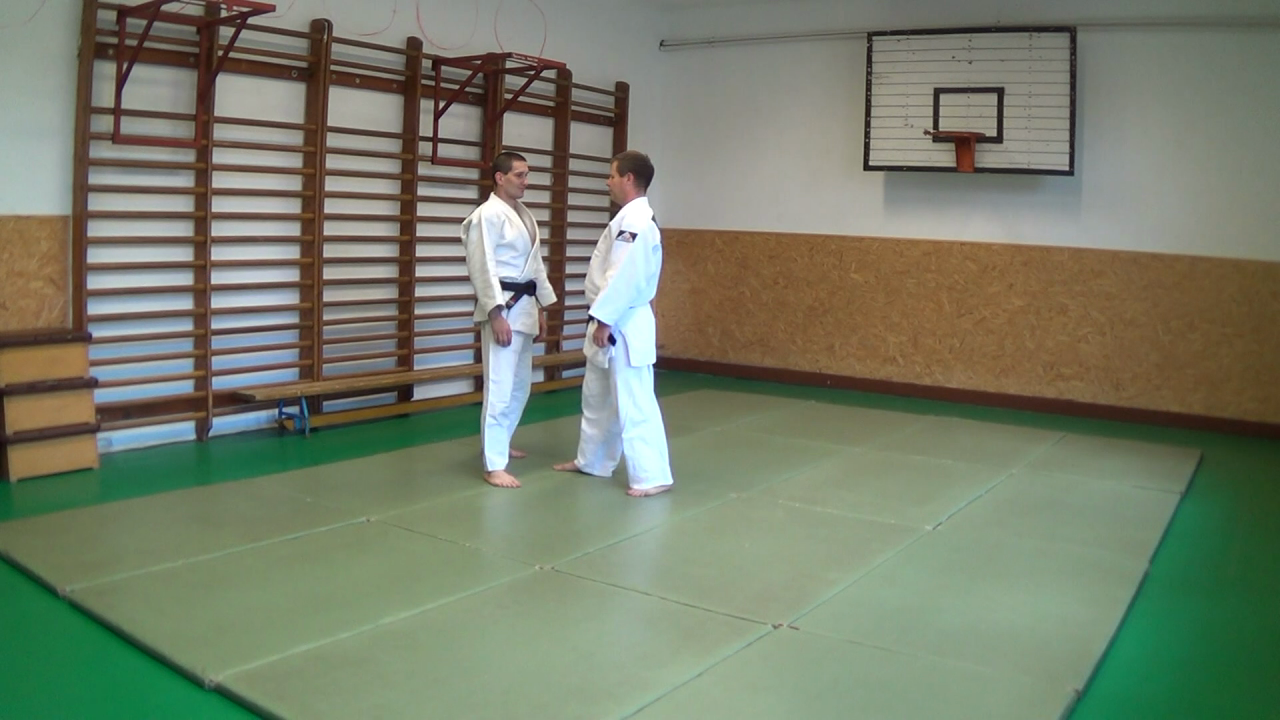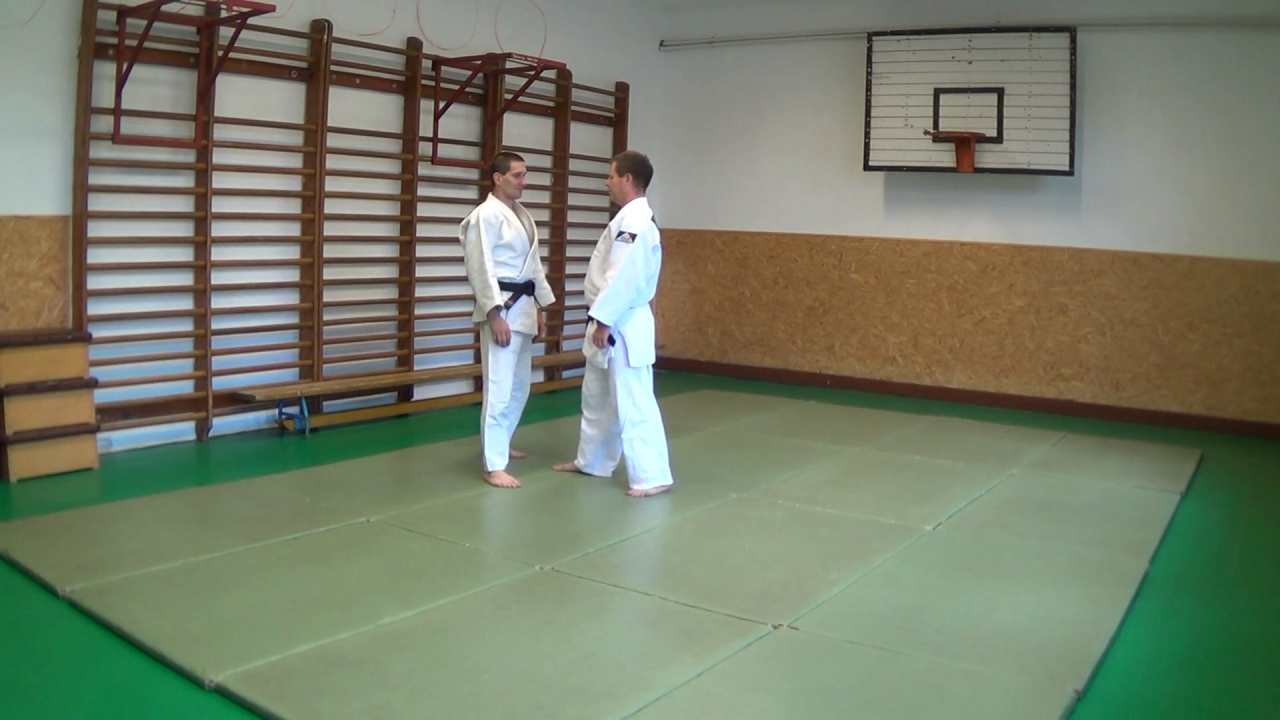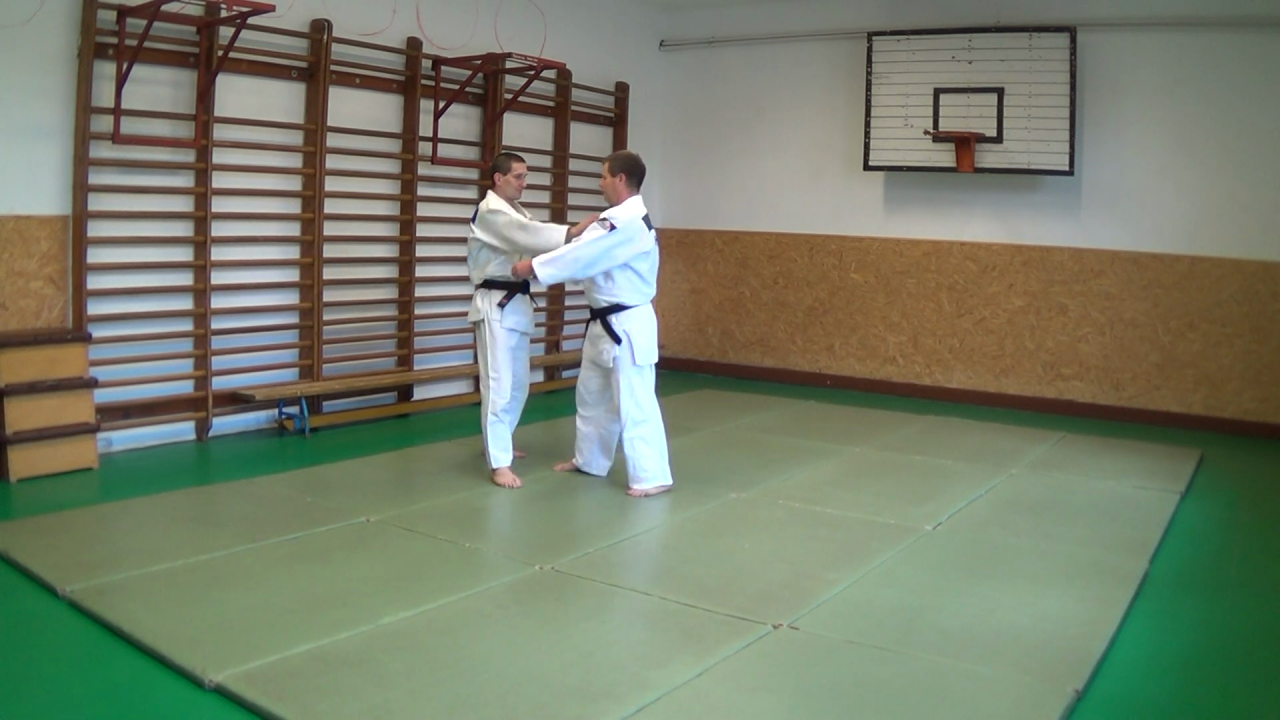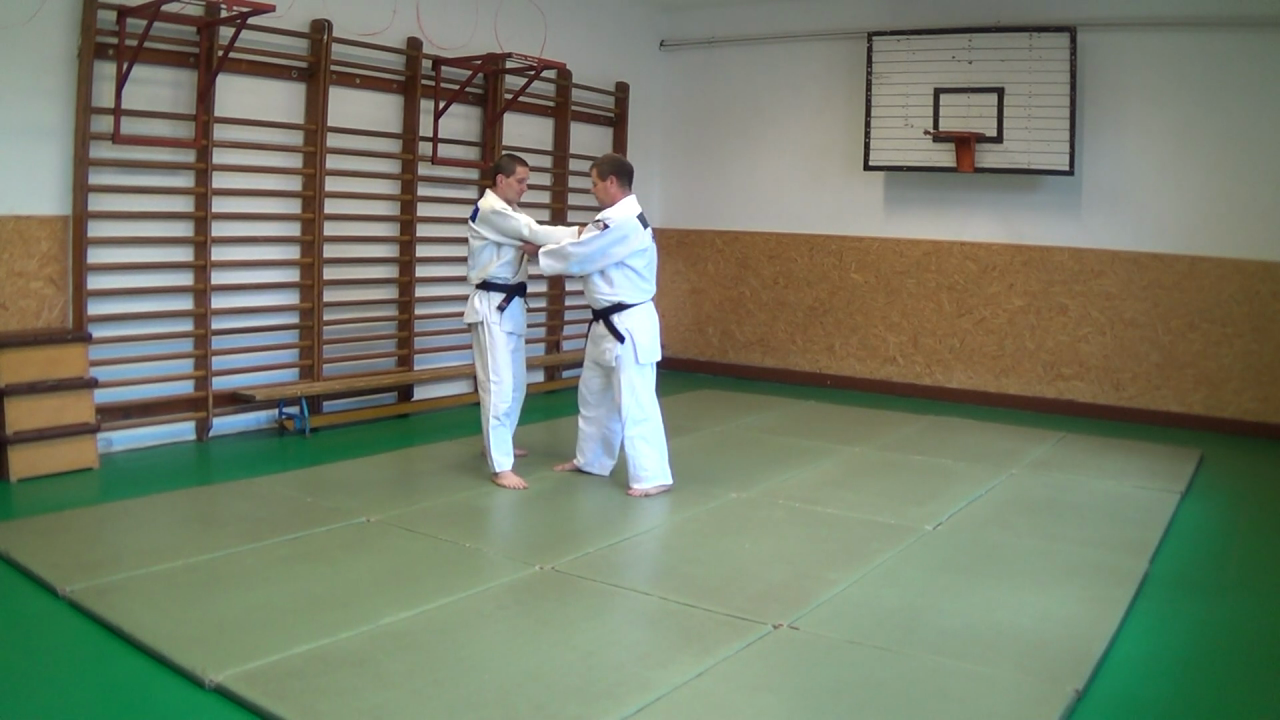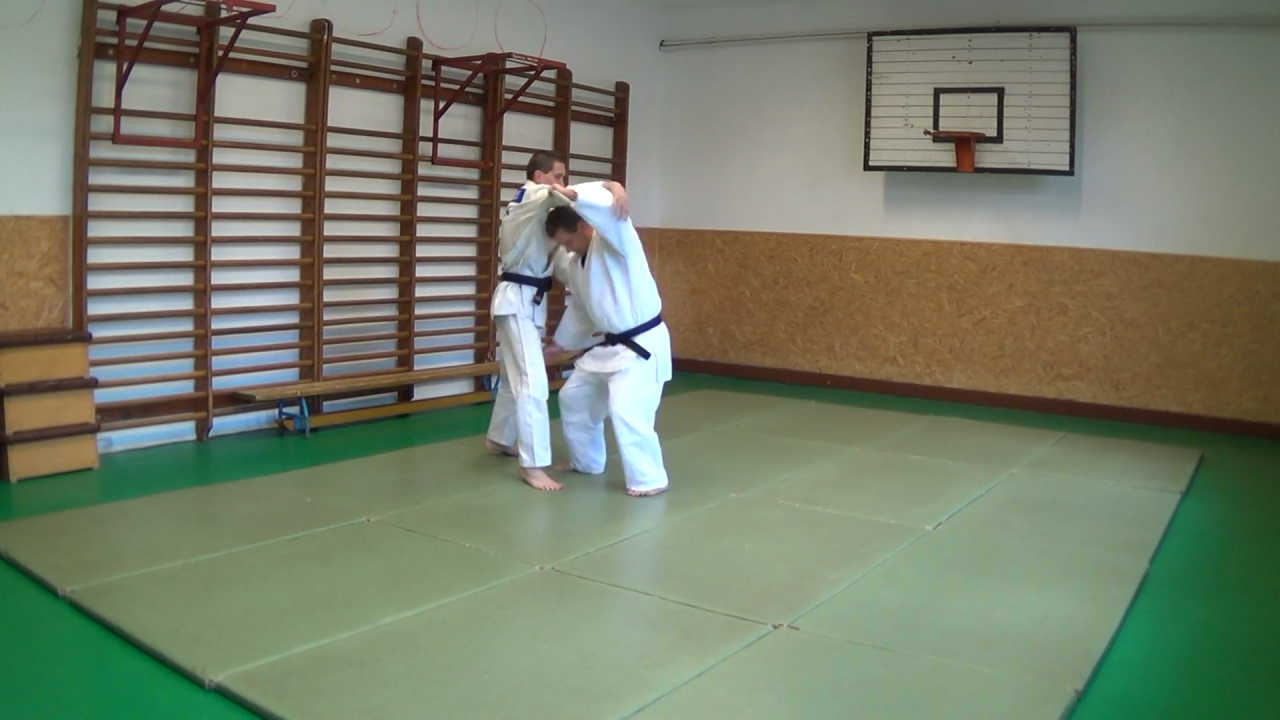
dt=0.7s
person 1, frame 1
left shoulder: (634, 220)
right shoulder: (631, 218)
left elbow: (624, 278)
left wrist: (604, 321)
left hip: (624, 326)
right hip: (615, 322)
left knee: (634, 403)
right knee: (598, 397)
left ankle: (652, 476)
right ankle: (592, 460)
person 1, frame 2
left shoulder: (634, 221)
right shoulder: (630, 218)
left elbow: (624, 278)
left wrist: (603, 321)
left hip: (623, 327)
right hip: (613, 323)
left knee: (634, 404)
right knee: (597, 398)
left ankle: (652, 476)
right ankle: (592, 460)
person 1, frame 3
left shoulder: (625, 221)
right shoulder: (626, 218)
left elbow: (582, 255)
right elbow: (590, 252)
left wrist: (535, 266)
right wrist: (550, 252)
left hip: (627, 325)
right hip: (608, 323)
left knee: (634, 403)
right knee: (592, 394)
left ankle: (651, 476)
right ankle: (590, 459)
person 1, frame 4
left shoulder: (621, 223)
right shoulder: (622, 218)
left elbow: (578, 257)
right elbow: (589, 255)
left wrist: (540, 252)
right wrist: (546, 251)
left hip: (629, 325)
right hip: (609, 324)
left knee: (635, 402)
right knee: (594, 395)
left ankle: (651, 476)
right ankle: (591, 459)
person 1, frame 5
left shoulder: (615, 233)
right shoulder: (577, 261)
left elbow: (608, 204)
right elbow: (580, 312)
left wrist: (571, 195)
right wrist: (562, 341)
left hip: (642, 344)
right hip: (610, 344)
left knee: (625, 411)
right knee: (574, 397)
left ankle: (649, 479)
right ankle: (586, 462)
person 2, frame 1
left shoulder: (524, 215)
right shoulder: (487, 215)
right elbow: (482, 269)
left wrist: (541, 308)
right wrist: (496, 314)
left hip: (524, 305)
right hip: (502, 307)
left knee: (519, 384)
right knee: (500, 386)
left ankle: (500, 443)
right ankle: (494, 465)
person 2, frame 2
left shoulder: (522, 215)
right shoulder: (485, 215)
right elbow: (481, 269)
left wrist: (539, 308)
right wrist: (494, 314)
left hip: (523, 306)
right hip: (500, 307)
left knee: (520, 384)
right knee: (499, 386)
left ankle: (500, 442)
right ankle: (494, 465)
person 2, frame 3
left shoulder: (516, 213)
right shoulder: (490, 212)
left elbow: (540, 248)
right elbow: (532, 235)
right wrist: (574, 231)
left hip: (517, 303)
right hip: (495, 306)
left knee: (518, 383)
right knee: (499, 384)
left ankle: (498, 443)
right ankle: (499, 464)
person 2, frame 4
left shoulder: (509, 213)
right shoulder: (489, 210)
left elbow: (534, 242)
right elbow: (536, 234)
left wrist: (579, 237)
right wrist: (584, 233)
left hip: (510, 306)
right hip: (491, 307)
left knee: (515, 382)
right knee: (498, 386)
left ankle: (500, 443)
right ankle: (500, 466)
person 2, frame 5
left shoulder: (541, 208)
right shoulder: (528, 197)
left elbow: (562, 248)
right elbow: (559, 194)
right wrist: (611, 189)
left hip: (527, 299)
right hip: (517, 300)
left knee: (515, 375)
right knee: (532, 380)
left ankle: (500, 437)
right ankle: (533, 465)
